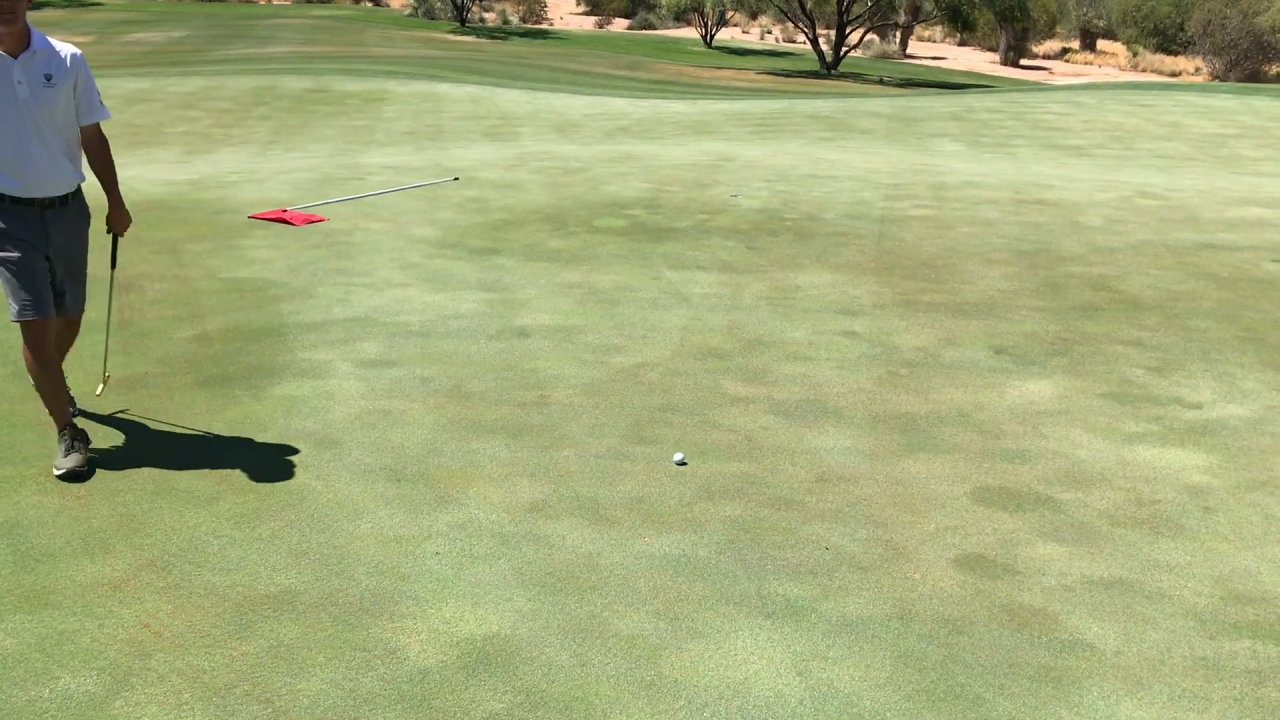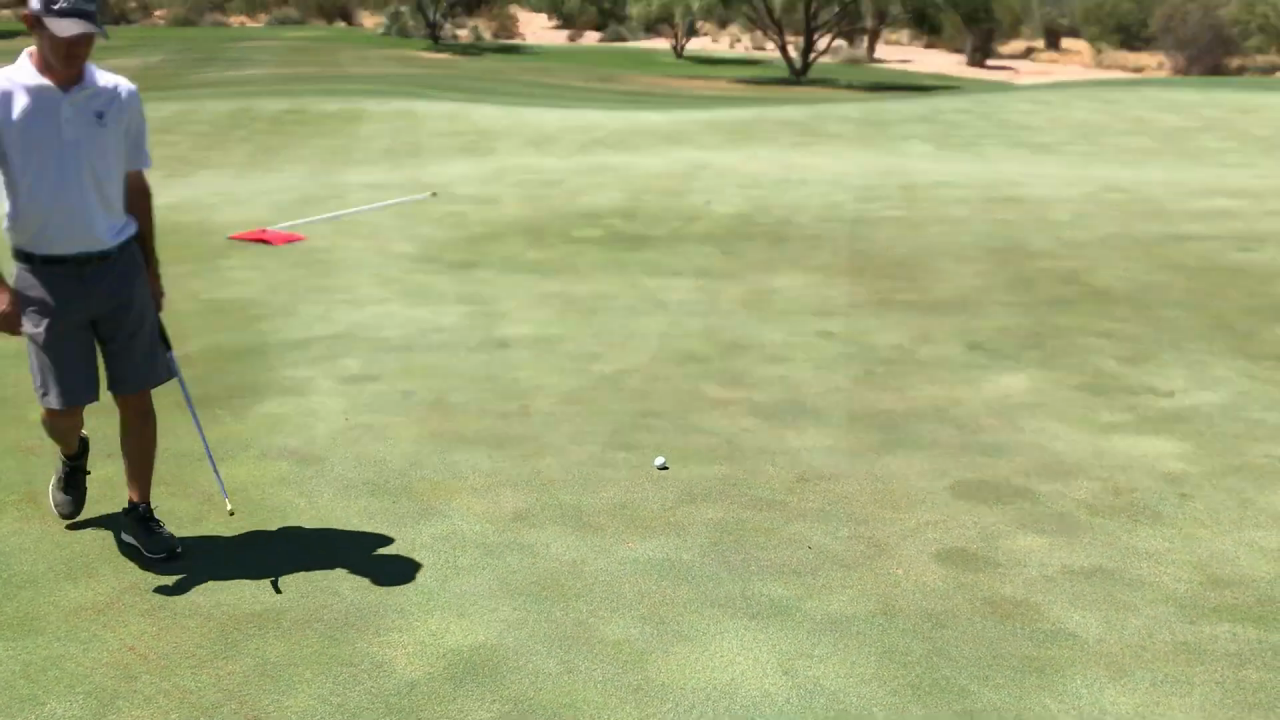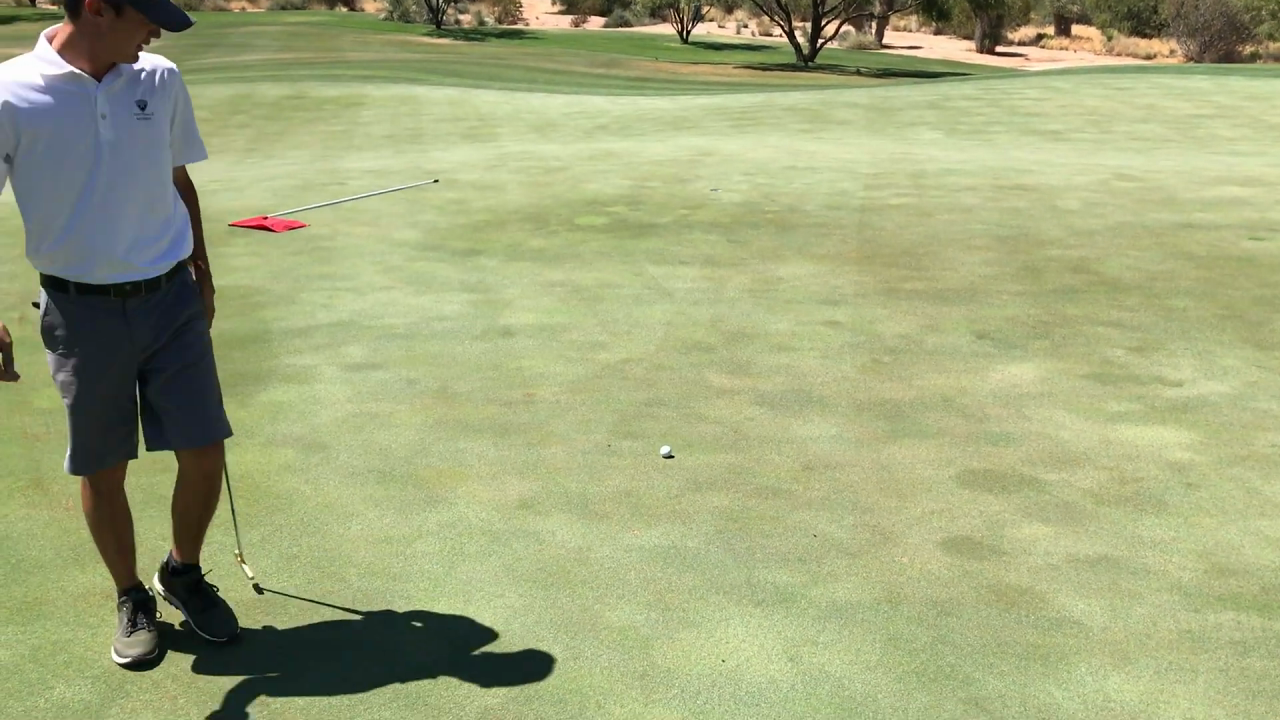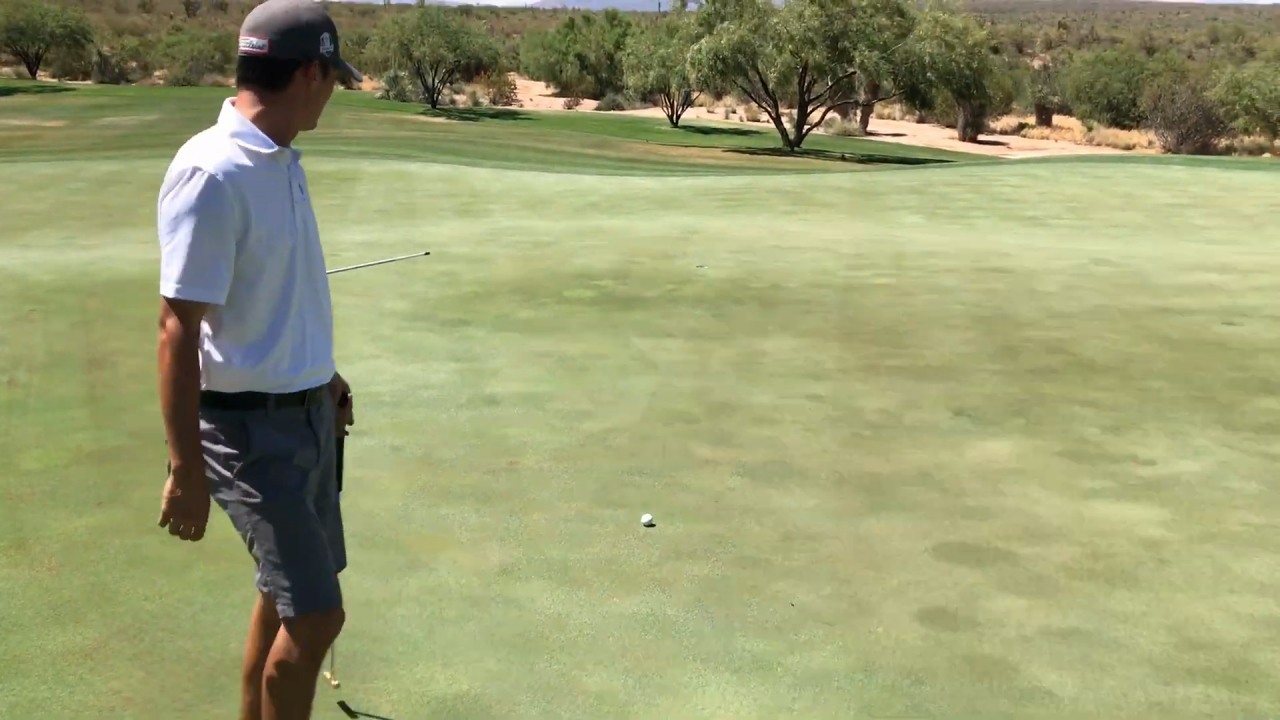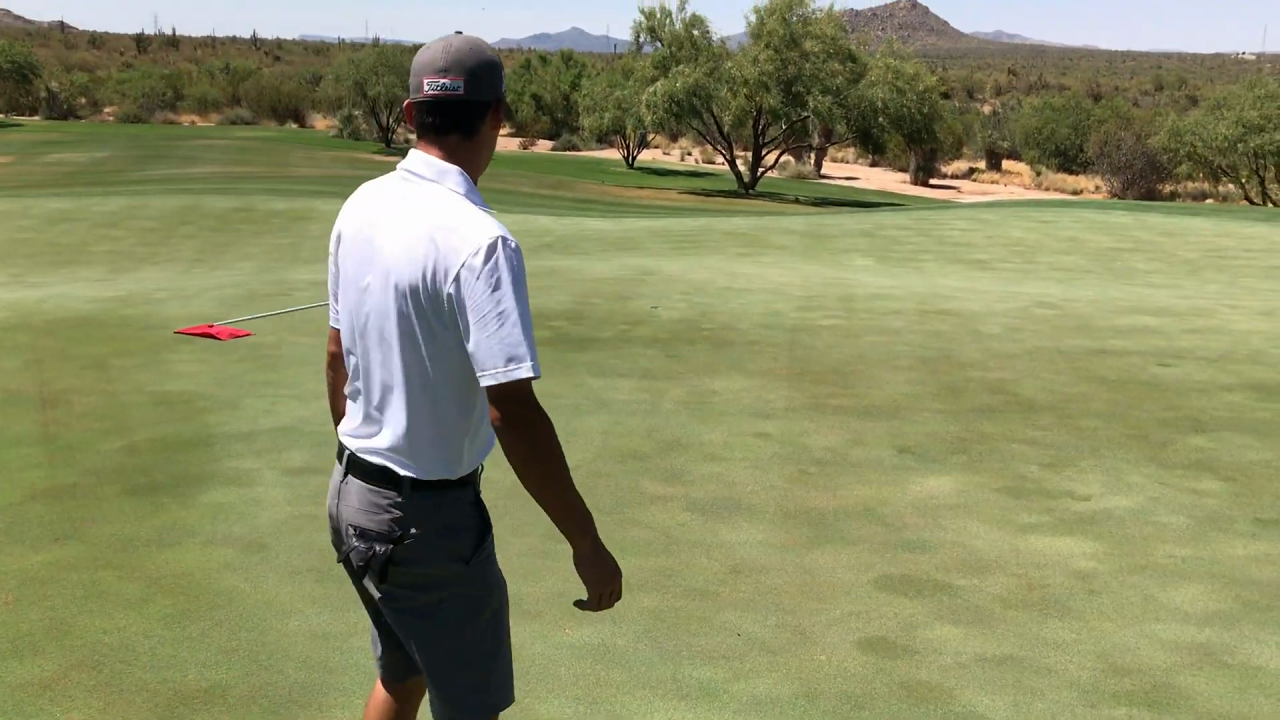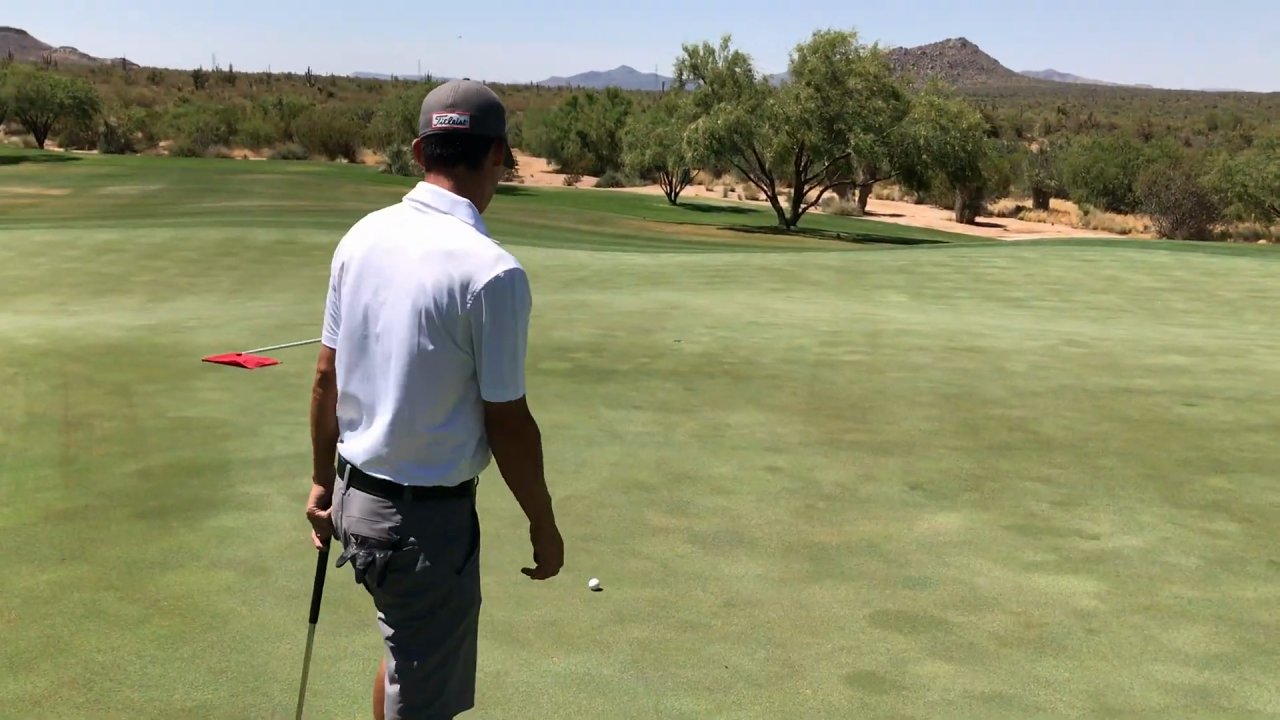
dt=0.7s
person 1, frame 1
left shoulder: (67, 59)
left elbow: (91, 136)
left wrist: (116, 201)
left hip: (67, 209)
left knee: (68, 315)
left ankle: (50, 382)
right ankle: (70, 435)
person 1, frame 2
left shoulder: (120, 96)
left wrist: (151, 268)
left hip: (120, 268)
left knee: (136, 398)
right knee: (62, 411)
left ankle: (139, 514)
right ankle: (72, 453)
person 1, frame 3
left shoulder: (160, 80)
left wrist: (204, 278)
left hip: (169, 299)
right hip: (82, 312)
left knee: (205, 451)
right knee: (103, 470)
left ankle: (184, 574)
right ankle: (132, 599)
person 1, frame 4
left shoulder: (279, 162)
right shoulder: (212, 172)
right elbow: (180, 328)
left wrist: (322, 373)
right wrist: (184, 465)
left hip: (299, 412)
right hip: (249, 430)
left knee: (285, 598)
right knee: (314, 617)
person 1, frame 5
left shoulder: (360, 206)
right shoulder: (479, 240)
right elbow: (514, 413)
right wrist: (586, 544)
left hip: (355, 491)
right hip: (431, 513)
person 1, frame 6
left shoulder: (362, 236)
right shoulder: (491, 271)
left elbow: (326, 377)
right elbow: (507, 424)
left wrist: (323, 479)
right wrist: (543, 522)
left hip: (356, 496)
right hip: (425, 518)
left knee: (405, 664)
